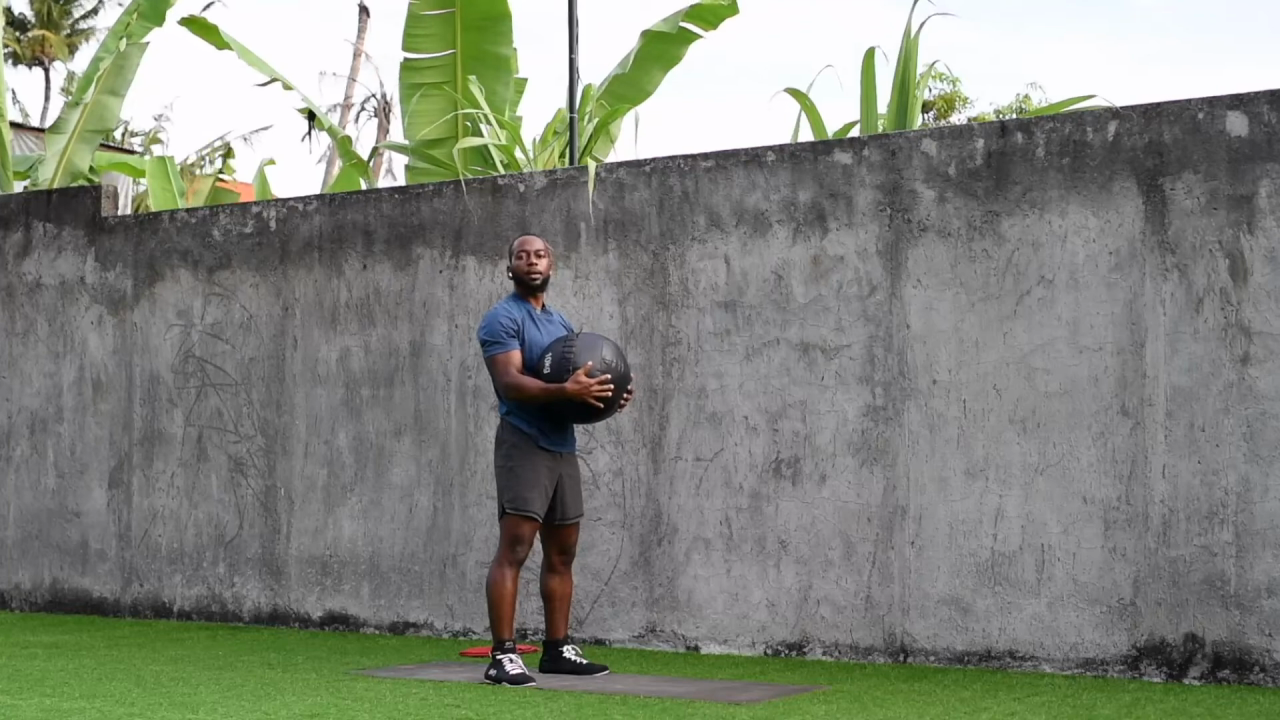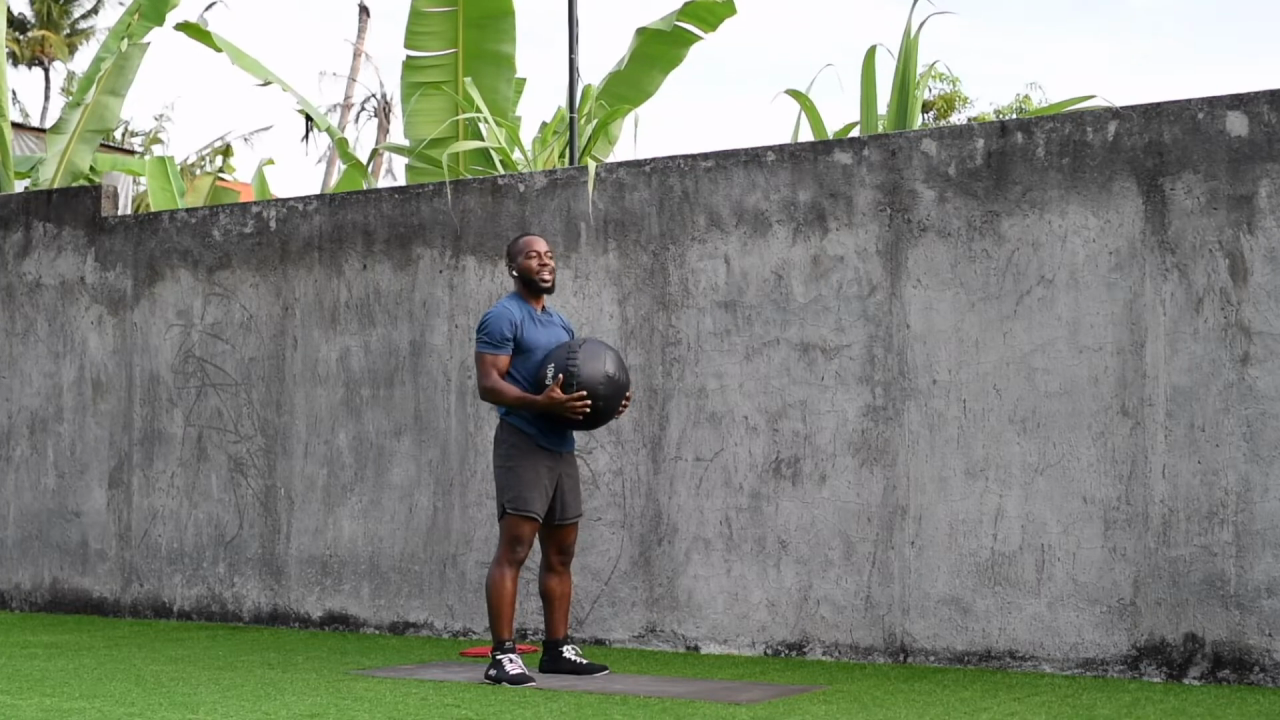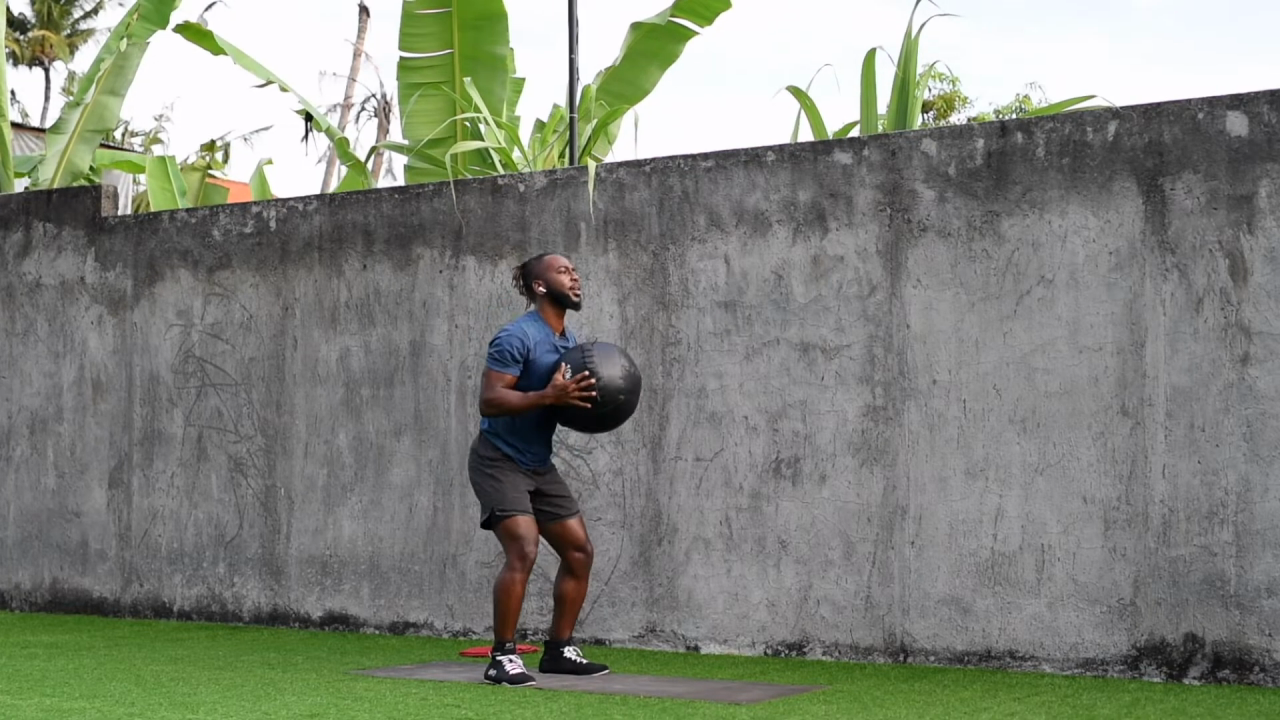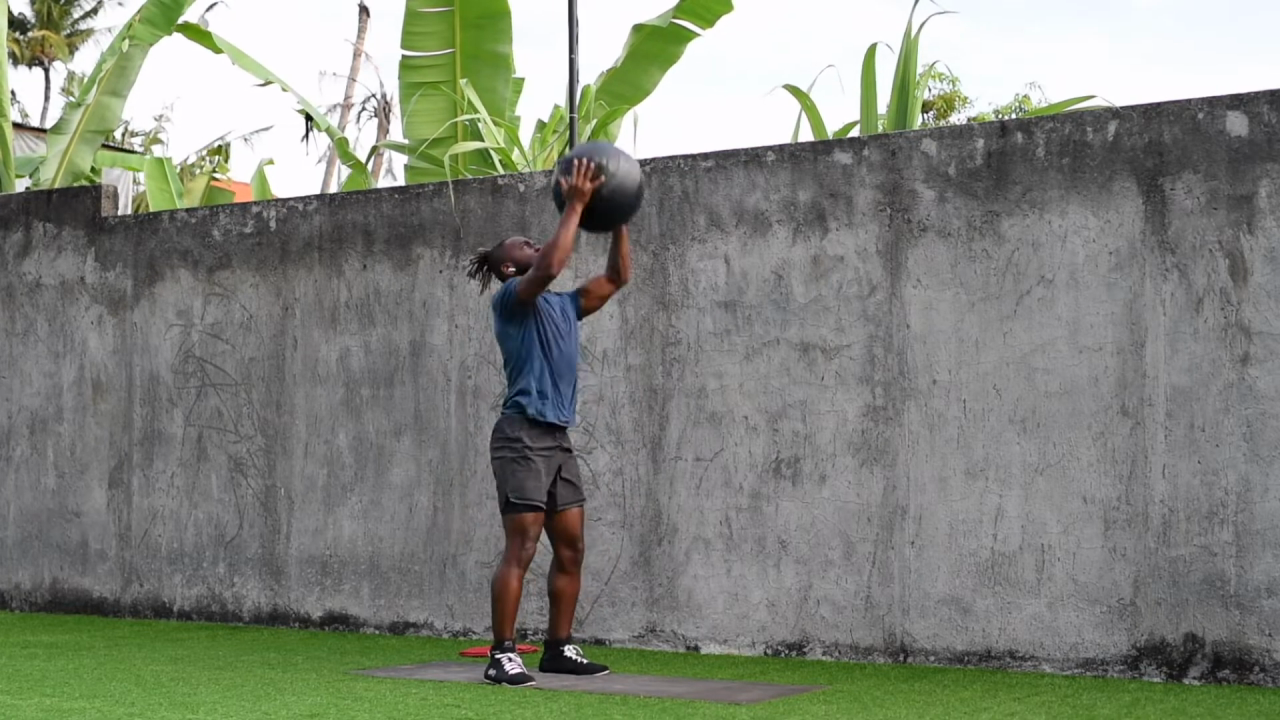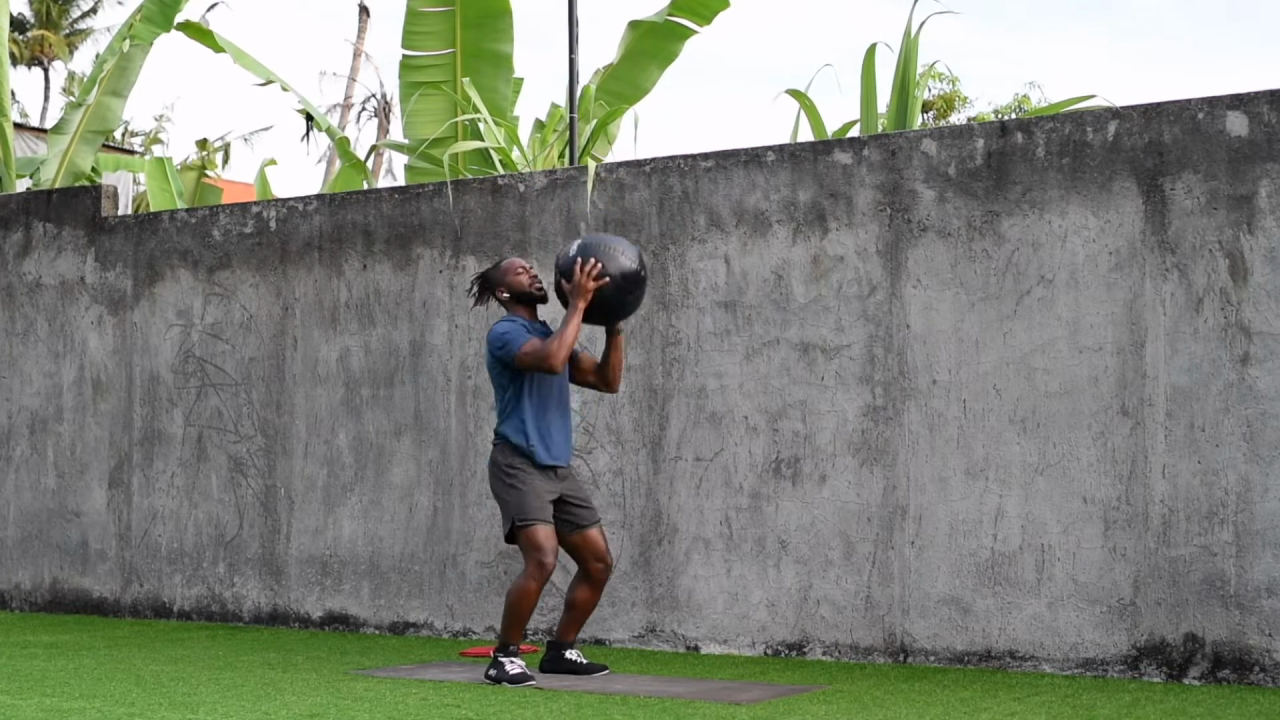
dt=1s
person 1, frame 1
left shoulder: (561, 321)
right shoulder: (502, 317)
right elbow: (509, 381)
left wrist: (605, 393)
right wrist: (565, 390)
left hip: (563, 445)
right hip: (524, 443)
left knee: (561, 553)
right knee: (513, 549)
left ankle: (558, 649)
right ankle: (502, 655)
person 1, frame 2
left shoulder: (560, 322)
right shoulder: (503, 316)
right elbow: (488, 384)
right wrist: (540, 403)
left hip: (562, 446)
right hip: (523, 443)
left knee: (561, 553)
right knee: (513, 549)
left ankle: (558, 649)
right ankle: (502, 655)
person 1, frame 3
left shoulder: (569, 339)
right shoulder: (517, 336)
right elbow: (490, 400)
left wrist: (590, 404)
right wrist: (548, 396)
left hip: (538, 464)
right hip: (497, 461)
left knee: (579, 551)
right knee: (523, 551)
left ankle: (559, 650)
right ankle: (502, 657)
person 1, frame 4
left shoulder: (563, 303)
right shoulder: (513, 297)
left elbow: (616, 279)
right elbow: (549, 266)
left wrist: (619, 223)
right wrist: (573, 206)
left hip: (558, 438)
right hip: (522, 436)
left knee: (571, 548)
right knee: (521, 547)
left ankle: (559, 648)
right ankle: (502, 654)
person 1, frame 5
left shoulder: (548, 333)
right shoulder: (504, 332)
left elbow: (608, 382)
right elbow: (553, 358)
left wrist: (612, 322)
right wrist: (578, 302)
left hip: (559, 471)
right hip: (518, 469)
left knee: (599, 560)
right knee: (542, 558)
left ankle: (561, 650)
right ankle: (505, 655)
